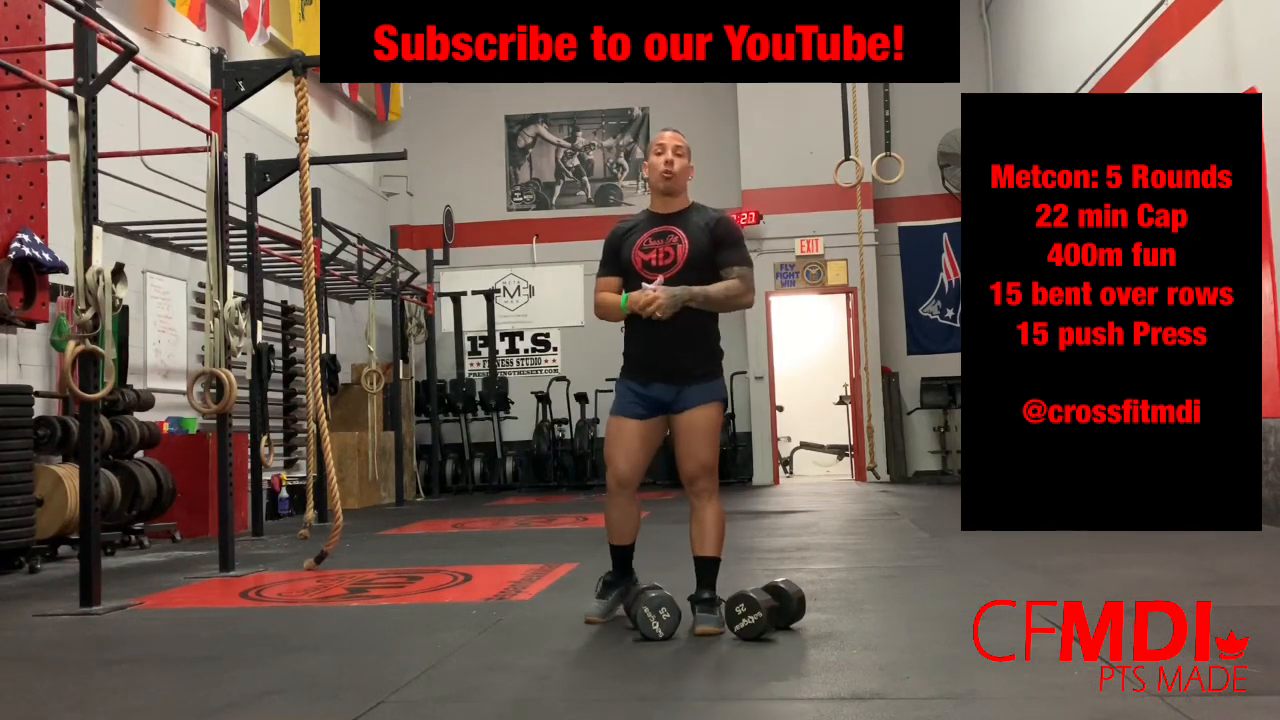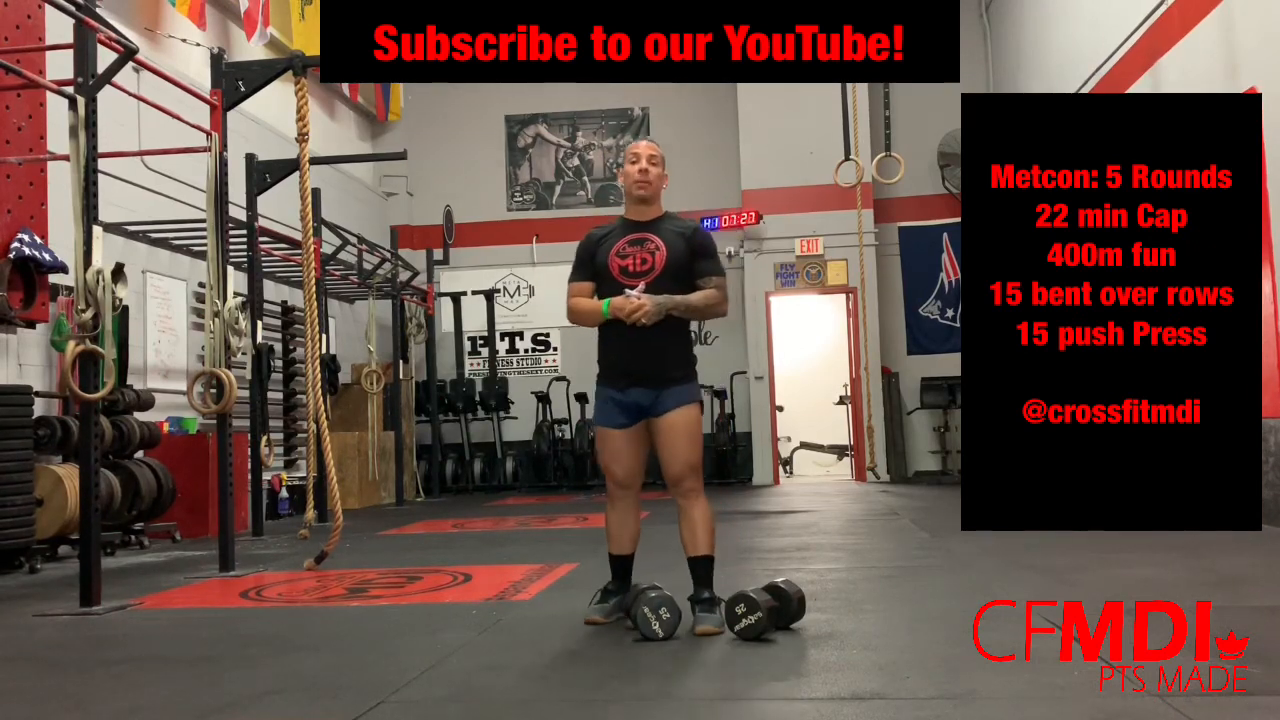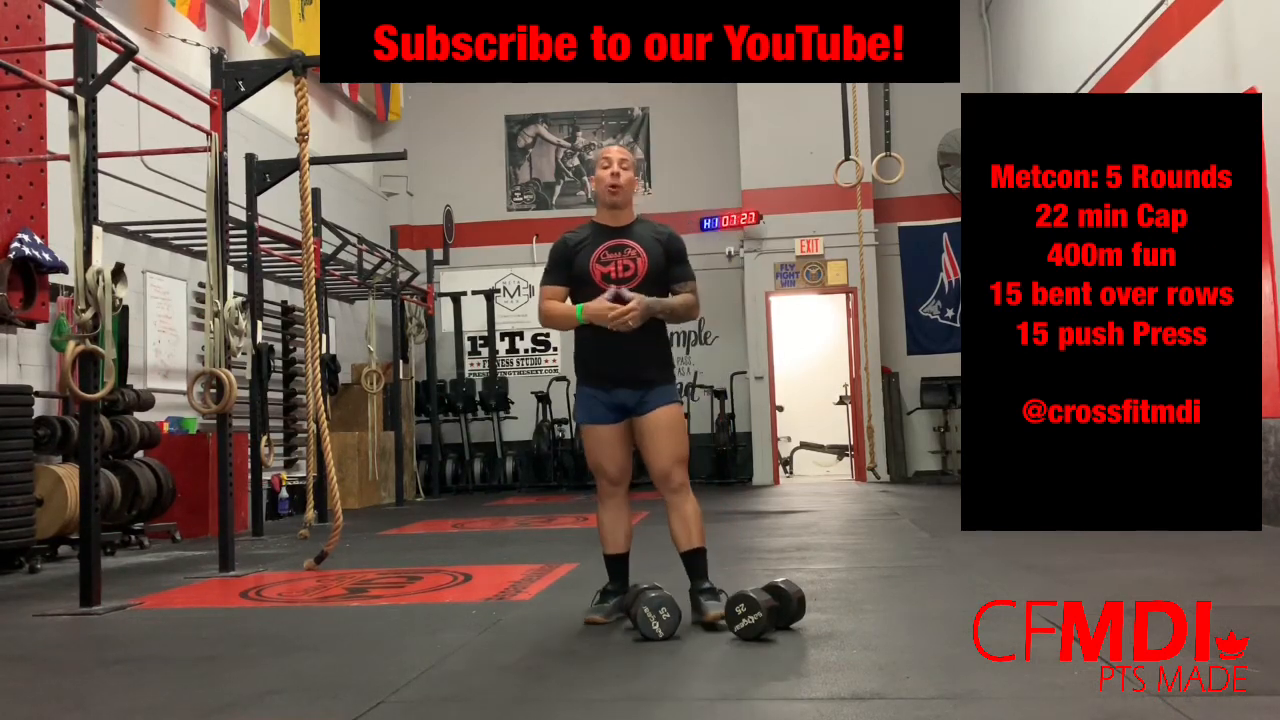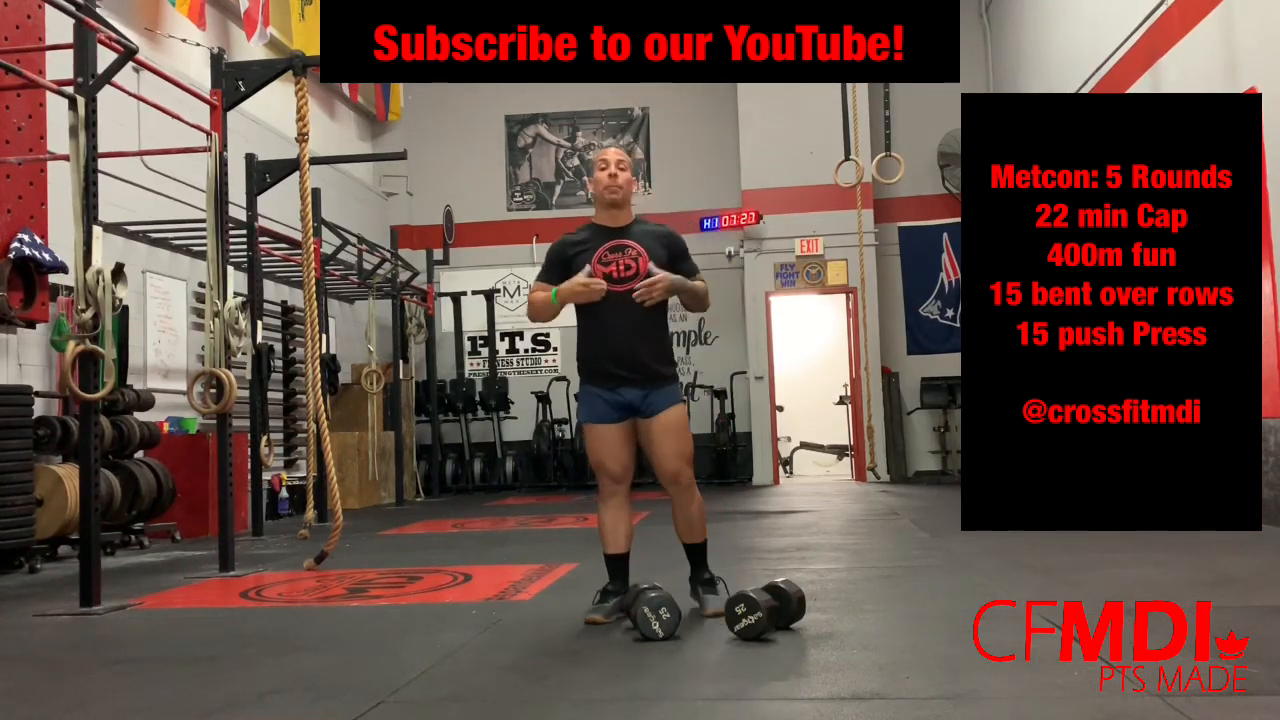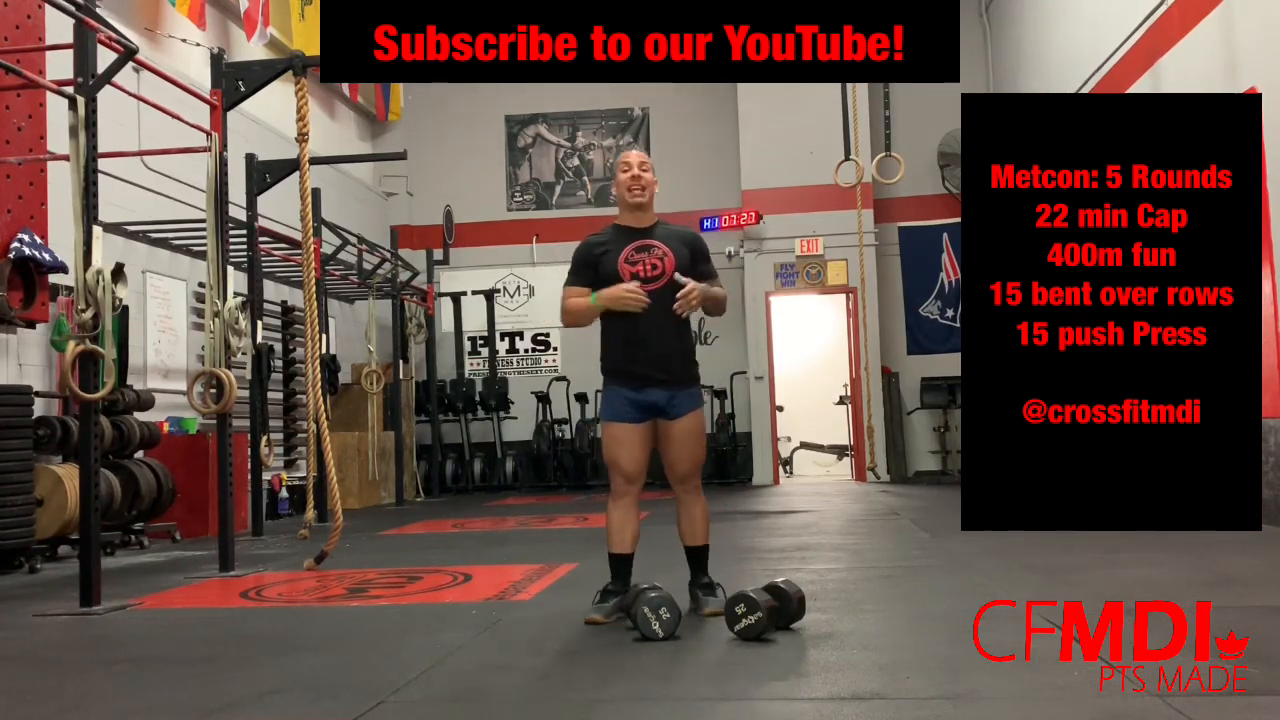
dt=0.3s
person 1, frame 1
left shoulder: (716, 225)
right shoulder: (623, 234)
left elbow: (744, 291)
right elbow: (602, 303)
left wrist: (683, 294)
right wrist: (632, 300)
left hip: (697, 379)
right hip: (637, 380)
left knee: (701, 484)
right knee: (619, 482)
left ankle: (706, 595)
right ankle: (619, 576)
person 1, frame 2
left shoulder: (690, 235)
right shoulder: (596, 241)
left elbow: (718, 300)
right elbow: (575, 307)
left wrist: (665, 303)
right wrist: (612, 306)
left hip: (674, 383)
right hip: (615, 386)
left knee: (686, 485)
right knee: (620, 488)
left ankle: (705, 594)
right ankle: (619, 587)
person 1, frame 3
left shoulder: (663, 239)
right shoulder: (570, 245)
left elbow: (690, 305)
right elbow: (548, 312)
left wrist: (652, 308)
right wrist: (585, 314)
left hip: (655, 384)
right hip: (598, 389)
left knee: (674, 481)
right knee: (611, 486)
left ankle: (702, 586)
right ankle: (617, 588)
person 1, frame 4
left shoulder: (663, 239)
right shoulder: (570, 246)
left elbow: (702, 299)
right elbow: (535, 309)
left wrist: (676, 284)
right wrist: (565, 292)
left hip: (658, 383)
right hip: (600, 388)
left knee: (680, 479)
right knee: (612, 485)
left ankle: (703, 576)
right ankle: (617, 587)
person 1, frame 5
left shoulder: (686, 240)
right shoulder: (595, 247)
left elbow: (720, 302)
right elbow: (569, 314)
left wrist: (702, 292)
right wrist: (606, 297)
left hip: (681, 384)
right hip: (624, 387)
left knee: (688, 482)
right knee: (624, 485)
left ankle: (701, 581)
right ankle: (618, 588)
